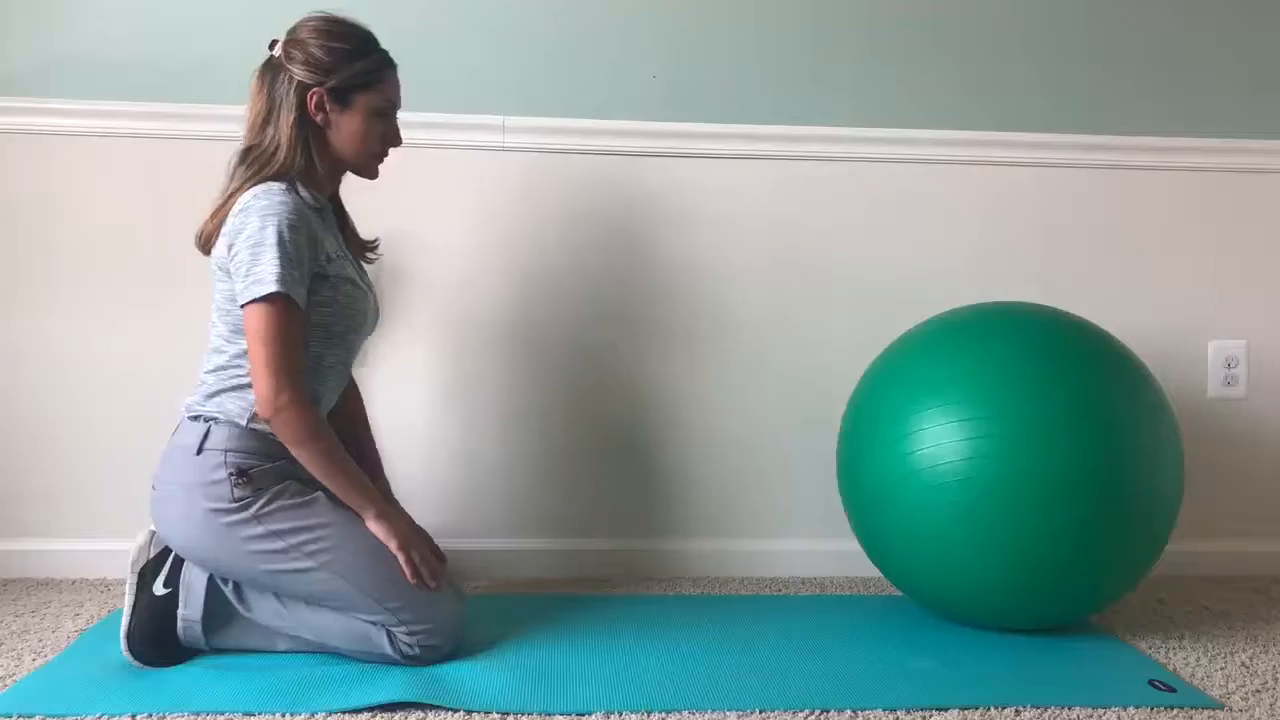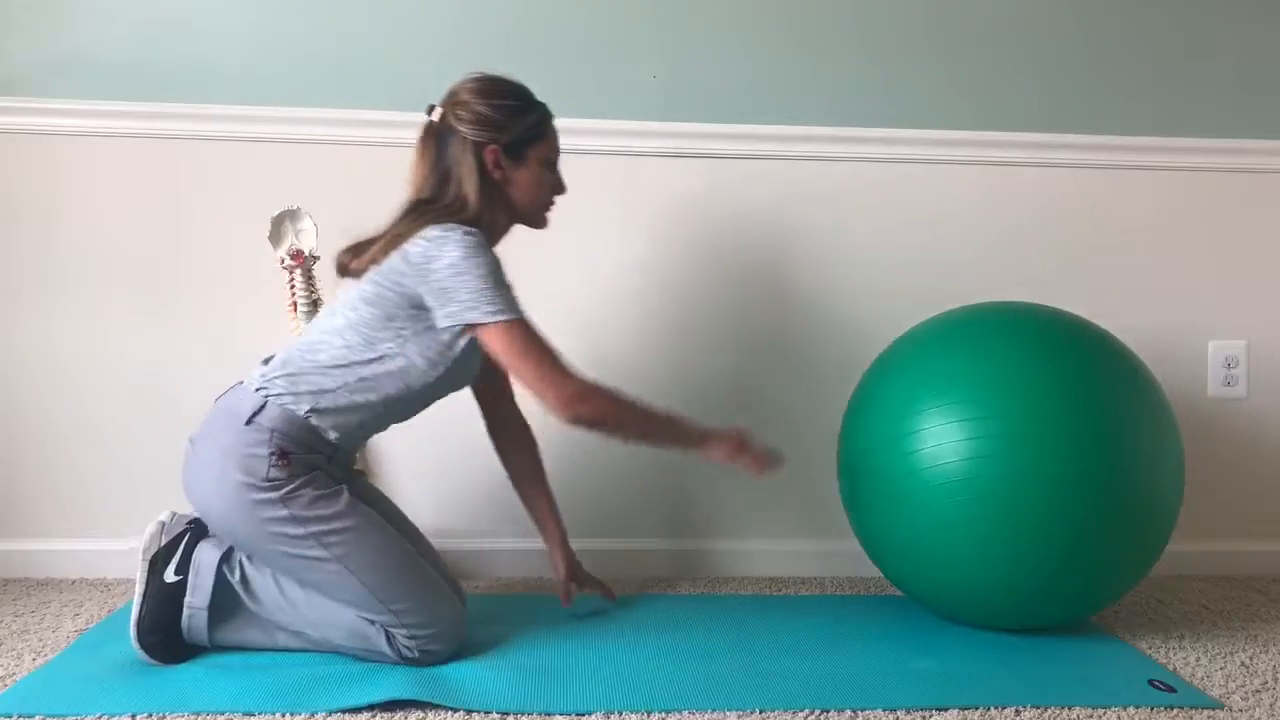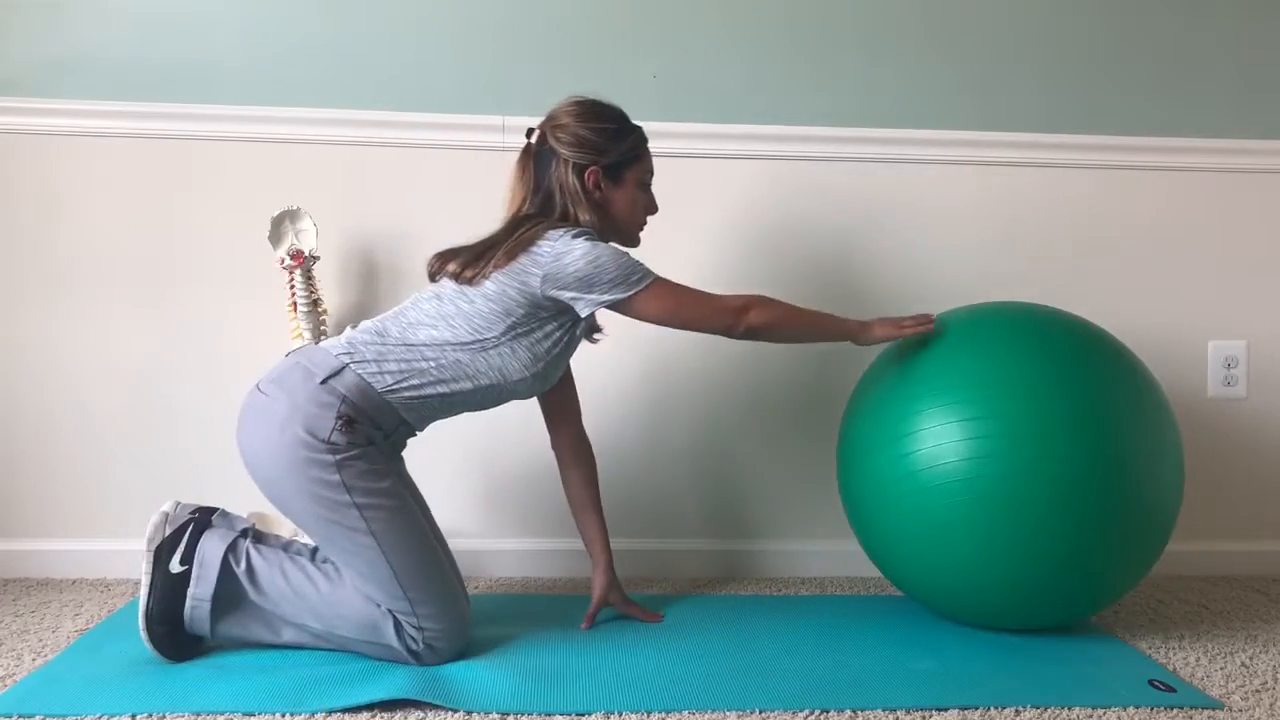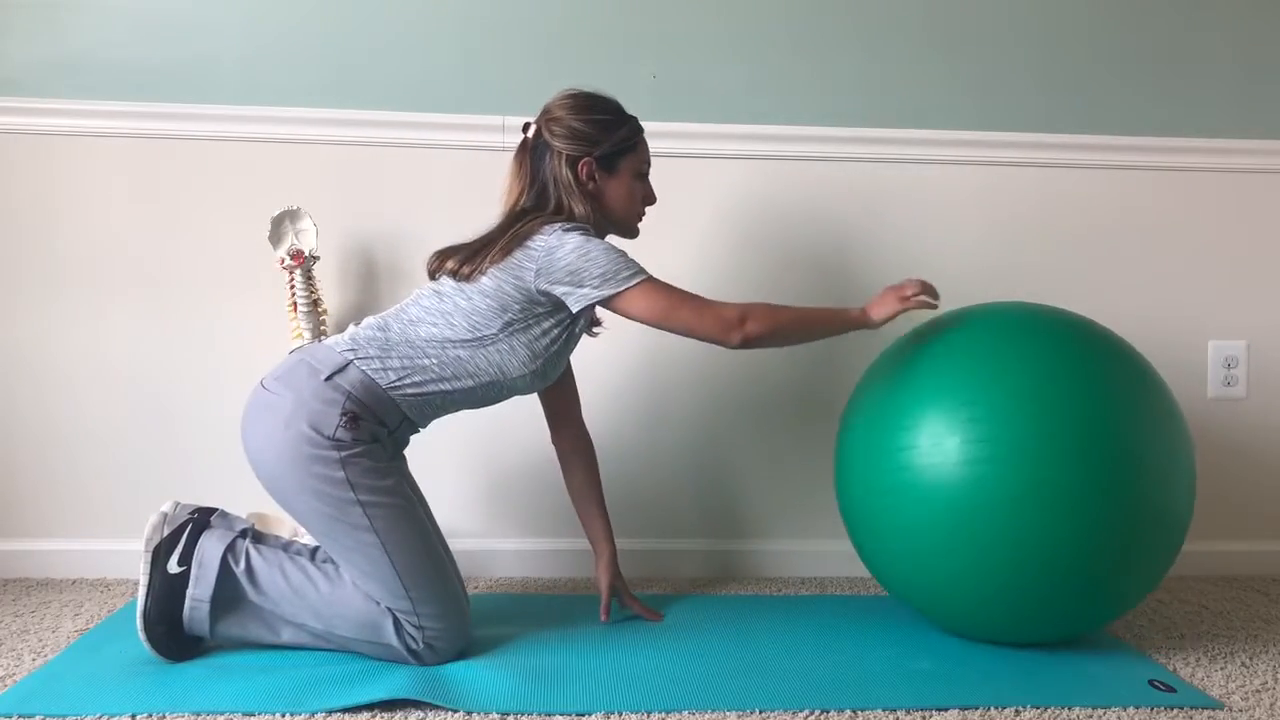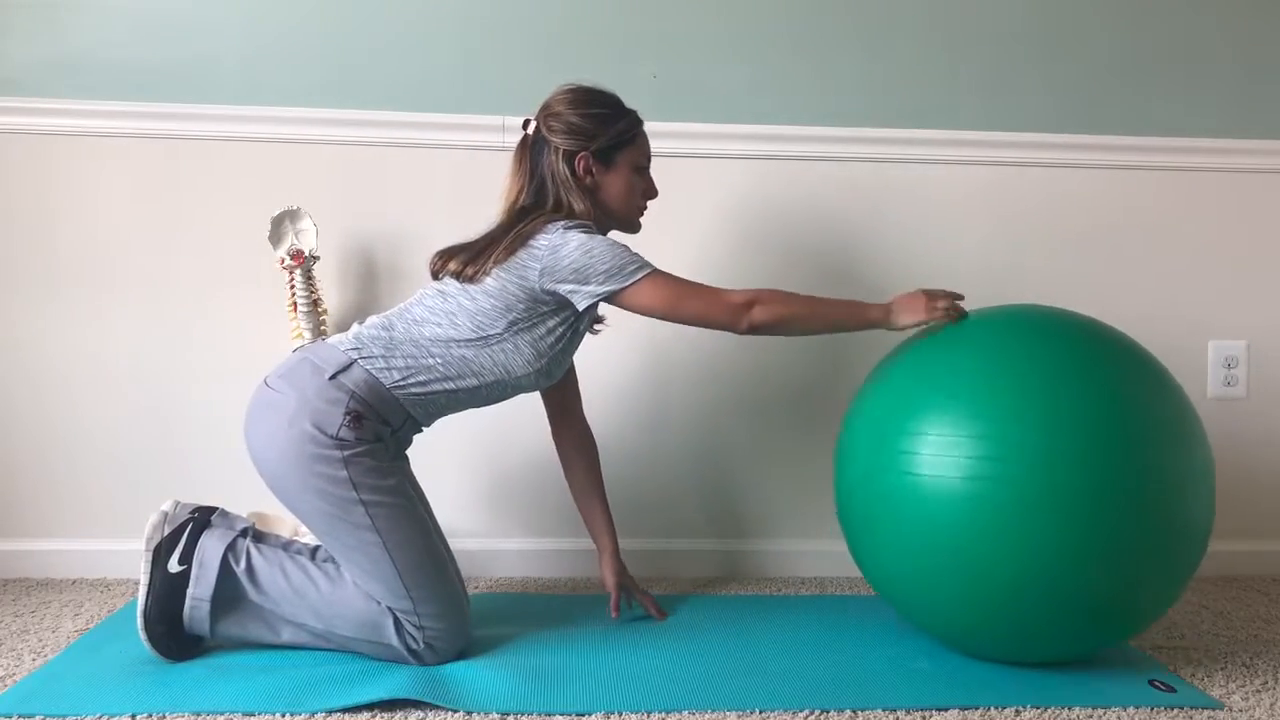
dt=0.5s
person 1, frame 1
left shoulder: (315, 211)
right shoulder: (276, 212)
left elbow: (332, 378)
right elbow: (280, 401)
left wrist: (383, 507)
right wrist: (381, 515)
left hip: (266, 472)
right hip: (229, 482)
left knee: (421, 584)
right knee: (432, 625)
left ankle: (196, 575)
right ankle: (196, 602)
person 1, frame 2
left shoulder: (453, 253)
right shoulder: (448, 255)
left elbow: (508, 425)
right elbow: (568, 399)
left wrist: (561, 552)
right wrist: (703, 439)
left hip: (284, 455)
right hip: (254, 459)
left knee: (424, 597)
right knee: (432, 627)
left ankle: (206, 553)
right ankle: (205, 592)
person 1, frame 3
left shoulder: (546, 266)
right shoulder: (573, 257)
left elbow: (569, 441)
right elbow: (739, 318)
left wrist: (603, 570)
right wrist: (864, 330)
left hip: (320, 422)
right hip: (311, 423)
left knee: (427, 601)
right knee: (433, 630)
left ankle: (217, 547)
right ankle: (207, 575)
person 1, frame 4
left shoulder: (548, 264)
right shoulder: (566, 253)
left elbow: (569, 431)
right elbow: (733, 326)
left wrist: (607, 561)
right wrist: (865, 313)
left hip: (323, 417)
right hip: (315, 421)
left knee: (424, 597)
right knee: (434, 631)
left ankle: (216, 548)
right ankle: (209, 575)
person 1, frame 5
left shoulder: (551, 259)
right shoulder: (571, 251)
left elbow: (570, 429)
right elbow: (743, 313)
left wrist: (611, 560)
right wrist: (889, 313)
left hip: (329, 417)
right hip: (319, 420)
left knee: (419, 597)
right knee: (434, 631)
left ankle: (218, 547)
right ankle: (207, 575)
